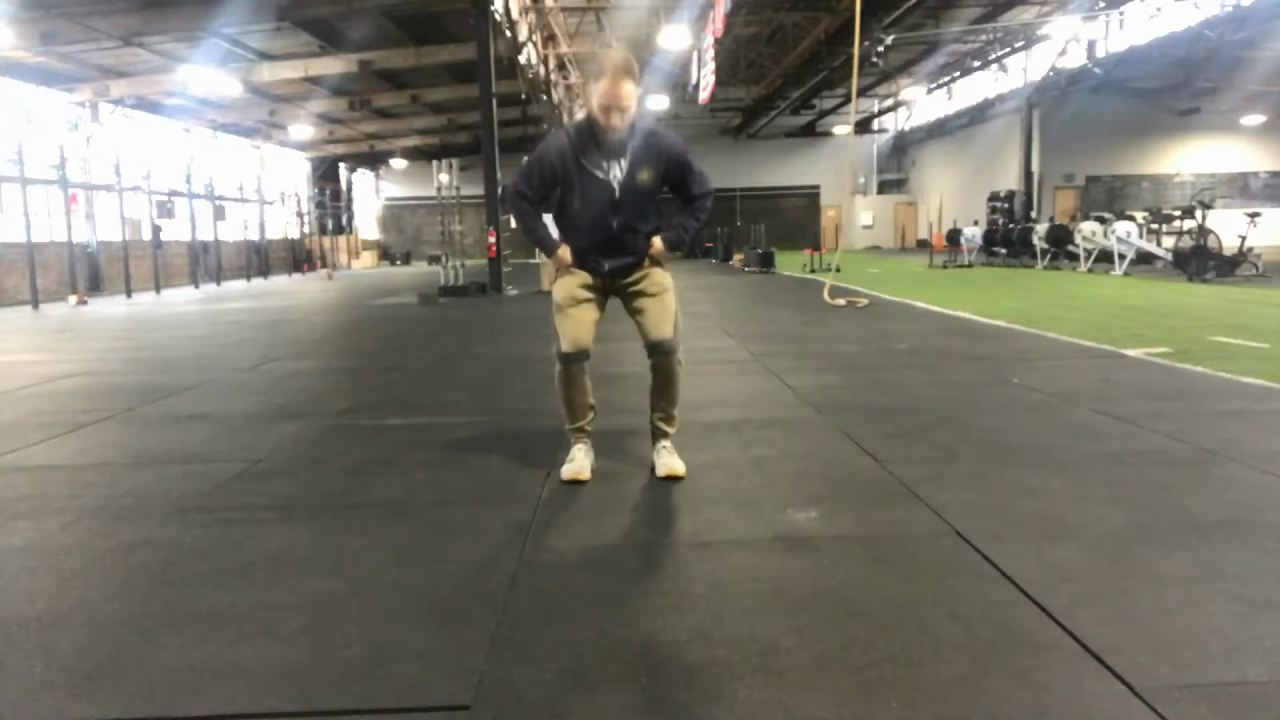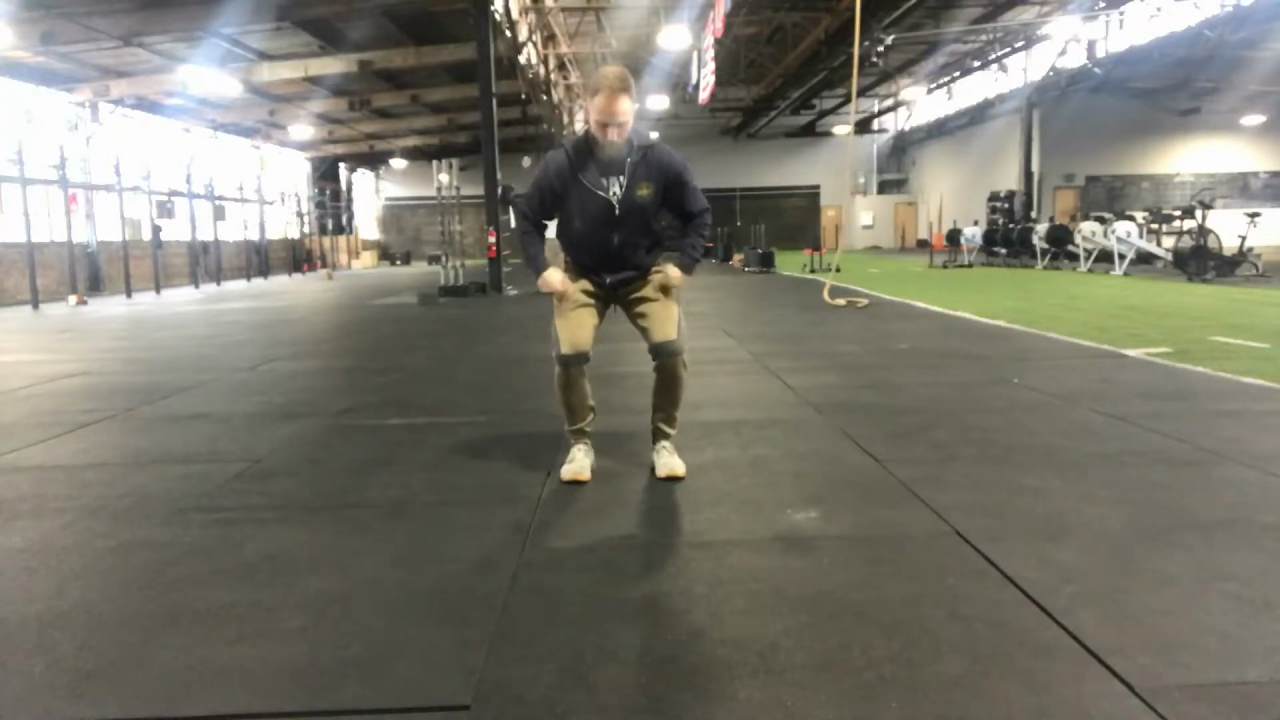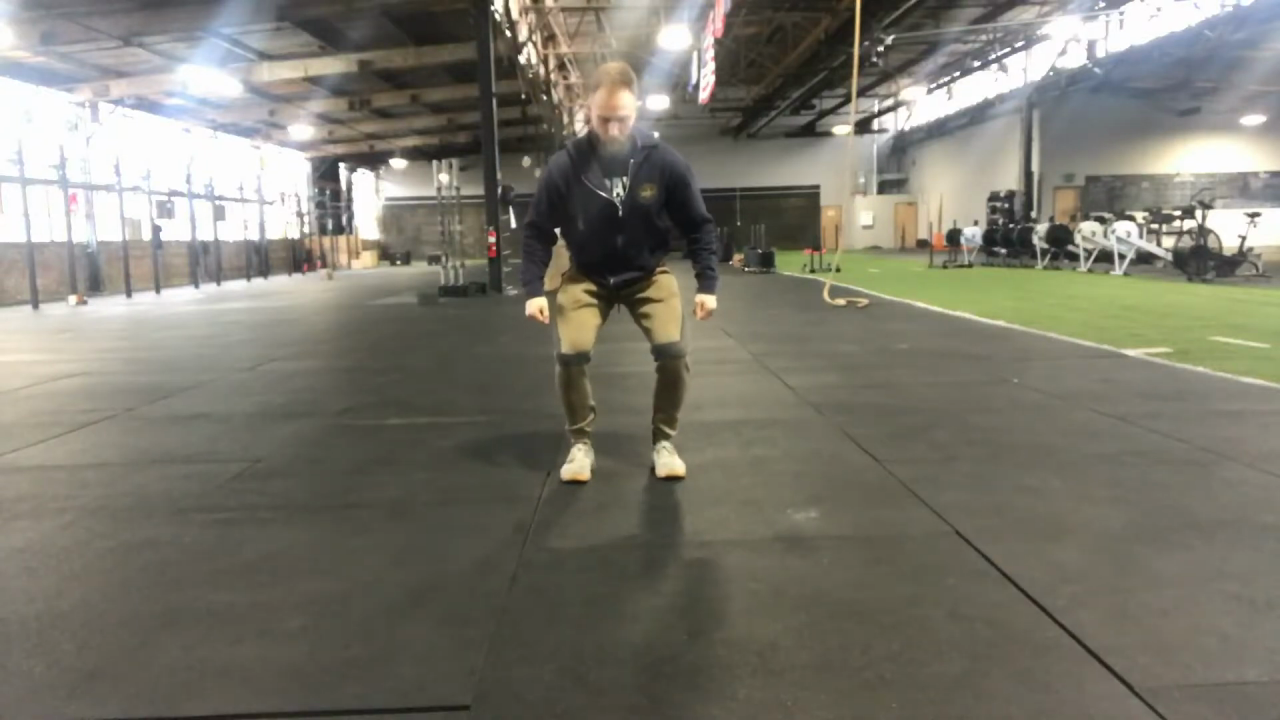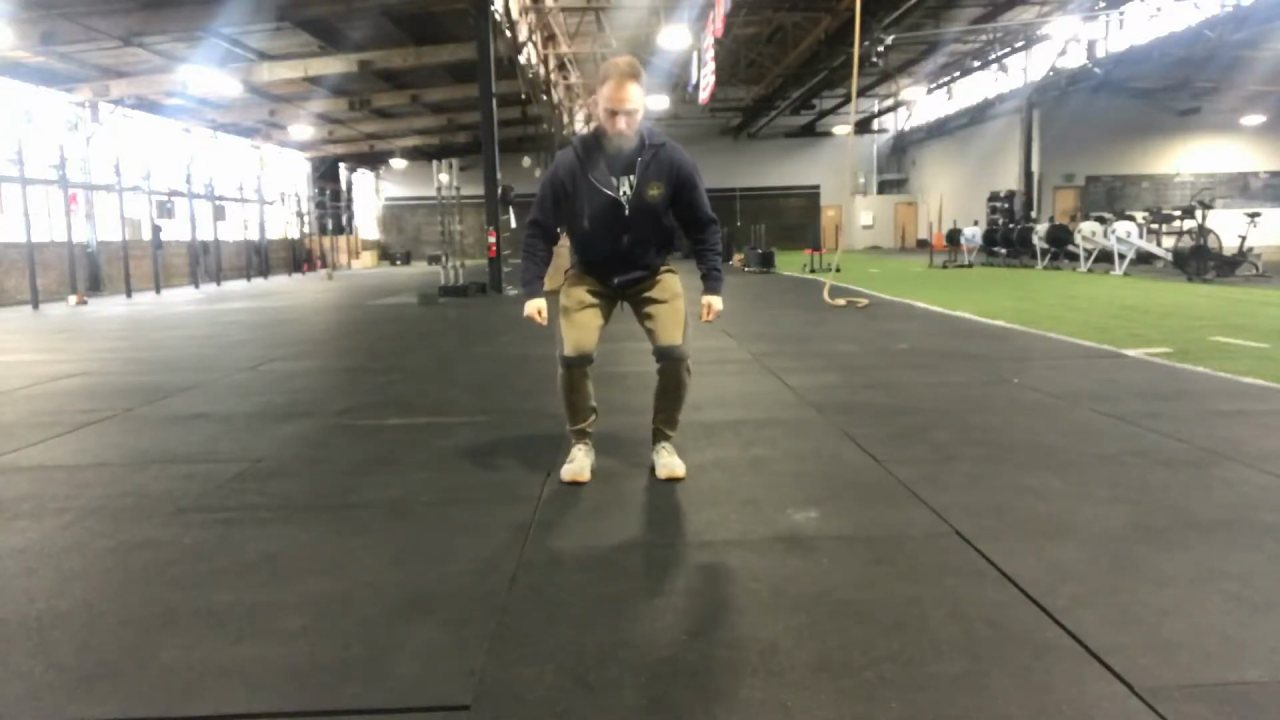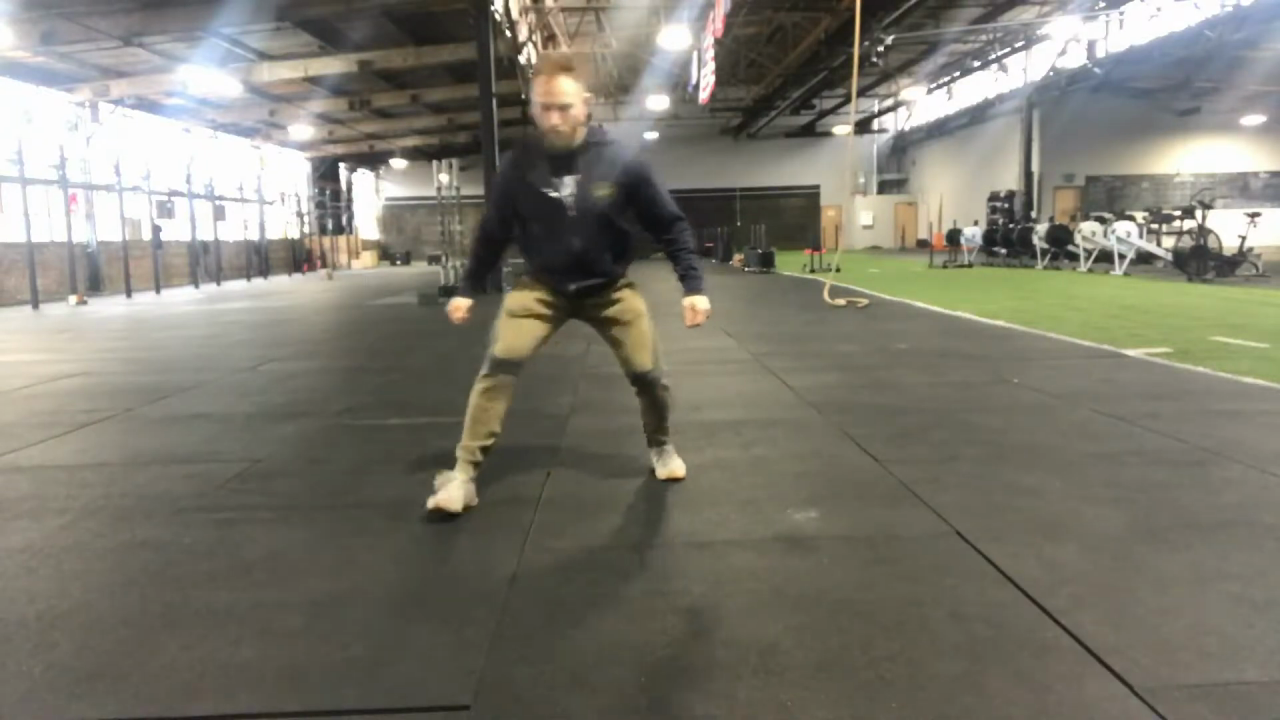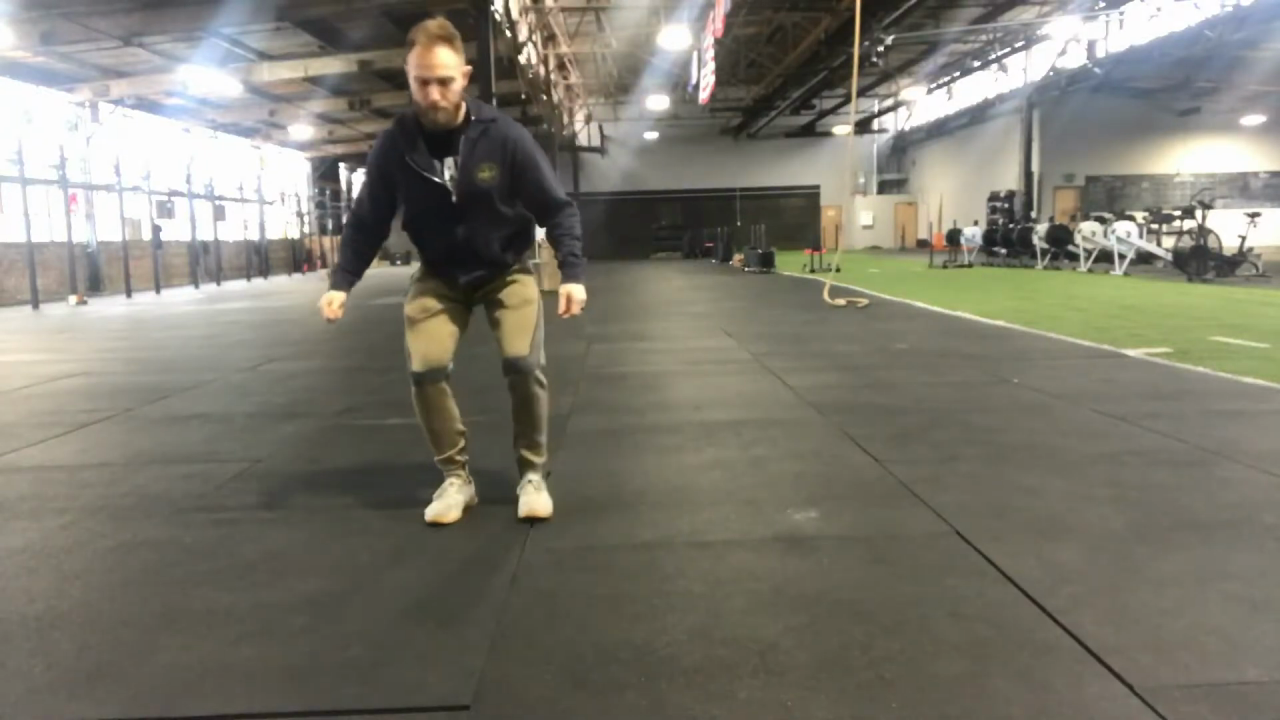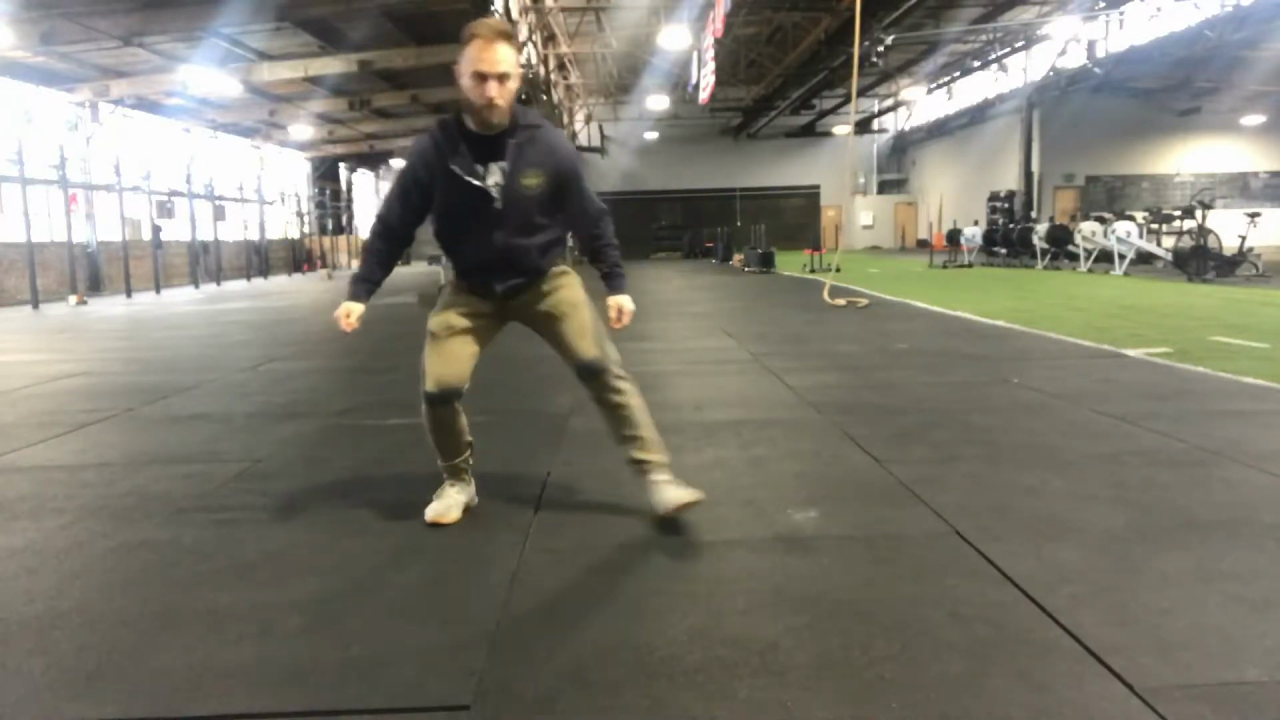
dt=0.7s
person 1, frame 1
left shoulder: (661, 145)
right shoulder: (561, 147)
left elbow: (701, 195)
right elbow: (520, 196)
left wrist: (672, 239)
right wrist: (550, 246)
left hip: (642, 264)
right hip: (581, 267)
left knee: (665, 346)
right knee: (570, 350)
left ankle: (663, 441)
right ankle: (580, 443)
person 1, frame 2
left shoulder: (660, 160)
right shoulder: (562, 163)
left elbow: (698, 215)
right elbow: (527, 217)
left wrist: (683, 263)
right wrist: (542, 267)
left hip: (644, 274)
right hip: (581, 276)
left knee: (670, 351)
right knee: (569, 355)
left ankle: (663, 442)
right ankle: (580, 444)
person 1, frame 3
left shoulder: (664, 161)
right shoulder: (565, 165)
left elbow: (699, 225)
right elbow: (538, 230)
left wrist: (707, 283)
right wrist: (534, 288)
left hip: (649, 273)
right hip: (587, 277)
left knee: (673, 352)
right knee: (571, 354)
left ankle: (664, 442)
right ankle: (581, 444)
person 1, frame 4
left shoulder: (670, 159)
right shoulder: (571, 162)
left elbow: (703, 226)
right elbow: (540, 229)
left wrist: (712, 284)
right wrist: (532, 289)
left hip: (653, 274)
right hip: (590, 275)
left knee: (675, 353)
right knee: (574, 356)
left ankle: (663, 442)
right ankle: (581, 444)
person 1, frame 5
left shoulder: (619, 161)
right shoulder: (519, 165)
left elbow: (670, 224)
right elbow: (493, 232)
left wrist: (692, 286)
right wrist: (467, 290)
left hip: (608, 286)
right hip: (541, 286)
left knee: (646, 372)
right knee: (501, 362)
left ankle: (661, 446)
right ankle: (464, 471)
person 1, frame 6
left shoulder: (505, 136)
right shoulder: (395, 146)
left elbow: (557, 207)
right elbow: (368, 220)
left wrist: (572, 272)
right wrist: (341, 282)
left hip: (507, 271)
right hip: (438, 277)
left knee: (524, 365)
right knee: (426, 370)
left ankle: (533, 474)
right ankle: (456, 478)
person 1, frame 7
left shoulder: (546, 145)
right shoulder: (434, 151)
left elbow: (591, 218)
right elbow: (393, 226)
left wrist: (616, 285)
right wrist: (359, 292)
left hip: (546, 280)
right hip: (472, 289)
left knee: (602, 368)
right knee: (440, 385)
left ankle: (657, 476)
right ankle: (458, 481)
